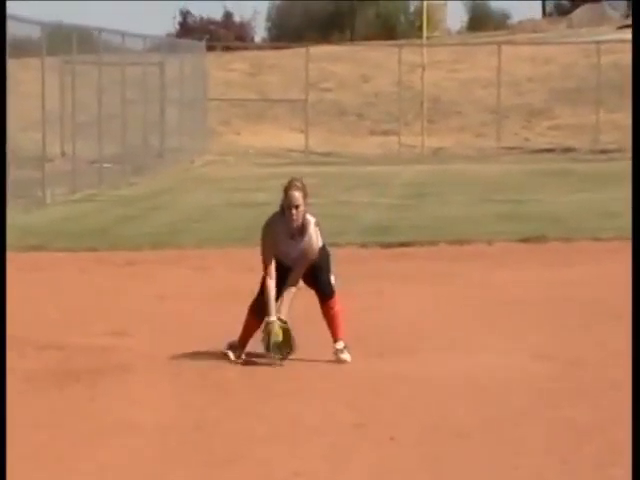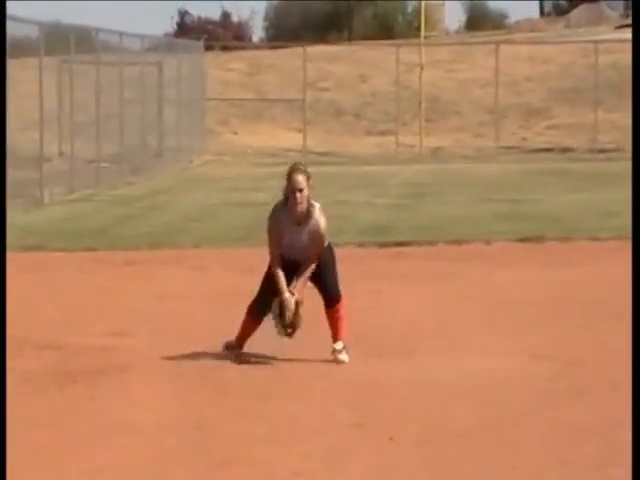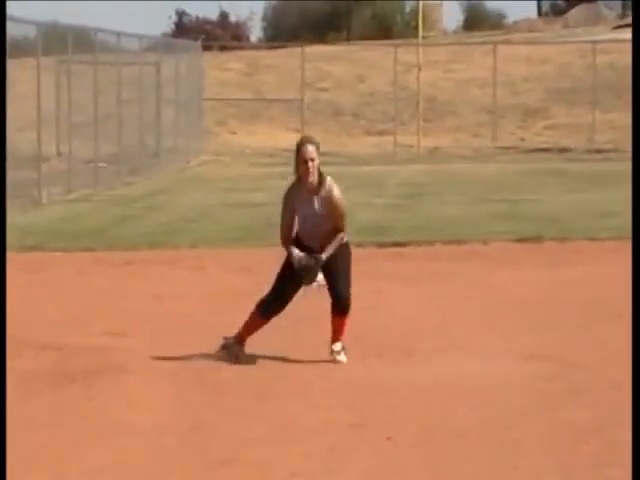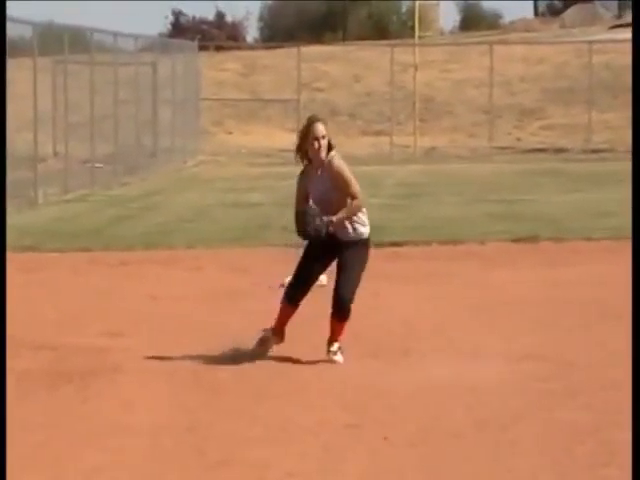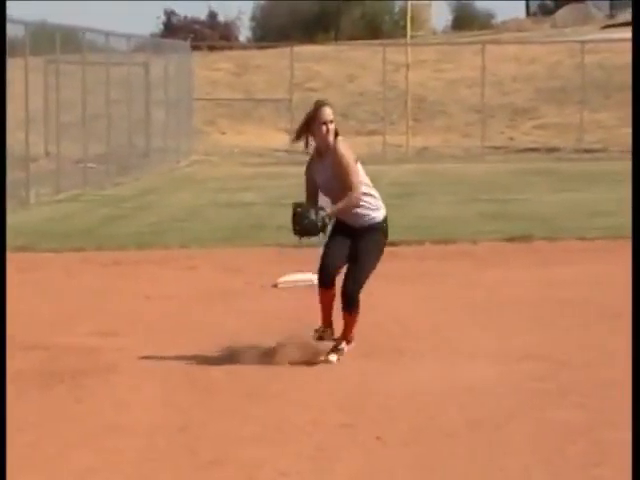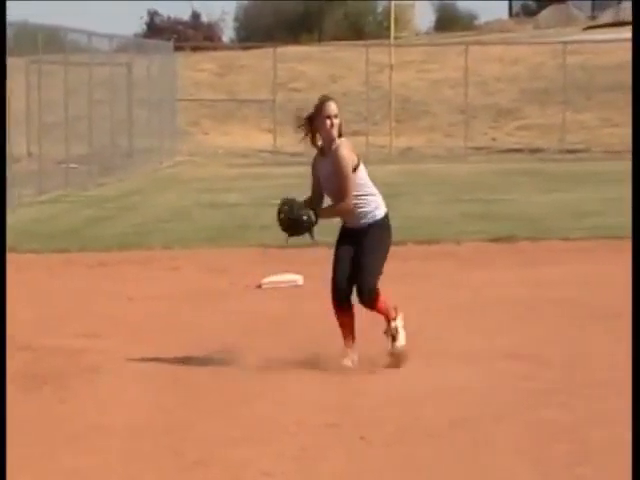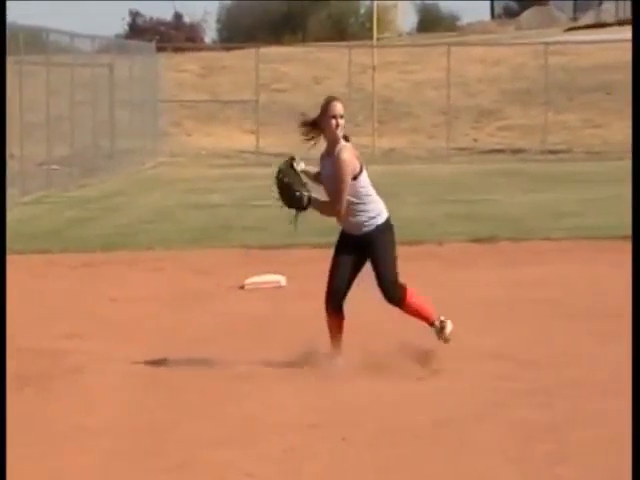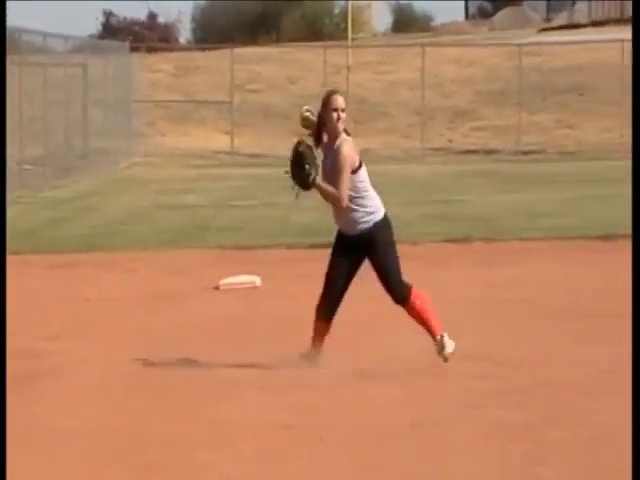
dt=0.1s
person 1, frame 1
left shoulder: (311, 235)
right shoulder: (271, 226)
left elbow: (298, 273)
right elbow: (269, 272)
left wrist: (282, 315)
right wrist: (271, 314)
left hip: (312, 263)
right hip: (283, 262)
left knee: (326, 291)
right knee: (262, 304)
left ankle: (340, 345)
right ankle: (240, 345)
person 1, frame 2
left shoulder: (318, 221)
right shoulder: (277, 215)
left elbow: (312, 261)
right elbow: (276, 263)
left wrist: (297, 293)
right wrist: (284, 295)
left hip: (317, 255)
right hip: (287, 257)
left knee: (331, 292)
right knee: (262, 302)
left ankle: (338, 344)
right ankle: (237, 344)
person 1, frame 3
left shoulder: (331, 191)
right shoulder: (292, 193)
left elbow: (341, 231)
right elbow: (286, 237)
left wrist: (321, 256)
right wrist: (292, 253)
left hip: (334, 249)
right hip: (304, 248)
left knee: (342, 296)
right knee: (275, 300)
left ankle: (337, 344)
right ankle: (238, 340)
person 1, frame 4
left shoulder: (335, 165)
right shoulder: (305, 176)
left elbow: (358, 201)
right elbow: (301, 213)
left wrist: (333, 219)
right wrist: (304, 225)
left hip: (356, 239)
right hip: (325, 237)
left knee: (342, 298)
right knee: (297, 287)
left ankle: (334, 343)
right ankle: (276, 332)
person 1, frame 5
left shoulder: (341, 151)
right shoulder: (311, 164)
left elbow: (356, 195)
right elbow: (311, 202)
left wrist: (331, 211)
left hip: (373, 225)
right hip: (345, 225)
left knee: (350, 287)
right knee: (326, 271)
left ankle: (346, 340)
right ankle: (327, 327)
person 1, frame 6
left shoulder: (342, 152)
right shoulder: (317, 161)
left elbow: (347, 203)
right elbow: (316, 200)
left wrist: (318, 213)
left hip: (375, 225)
right hip: (350, 228)
left knee: (366, 291)
right knee: (339, 289)
left ankle: (393, 320)
right ankle: (349, 347)
person 1, frame 7
left shoulder: (344, 155)
right shoulder: (326, 154)
left elbow: (339, 209)
left wrist: (309, 200)
right wrist: (304, 171)
left hip: (377, 229)
right hip: (351, 234)
left knee: (391, 291)
right knee: (334, 296)
left ankle: (438, 322)
right ankle: (336, 352)
person 1, frame 8
left shoulder: (344, 149)
right shoulder: (327, 148)
left elbow: (341, 200)
left wrist: (314, 182)
left hip: (374, 228)
right hip: (348, 235)
left knee: (397, 289)
right knee: (329, 299)
left ankle: (439, 336)
right ankle: (315, 351)
